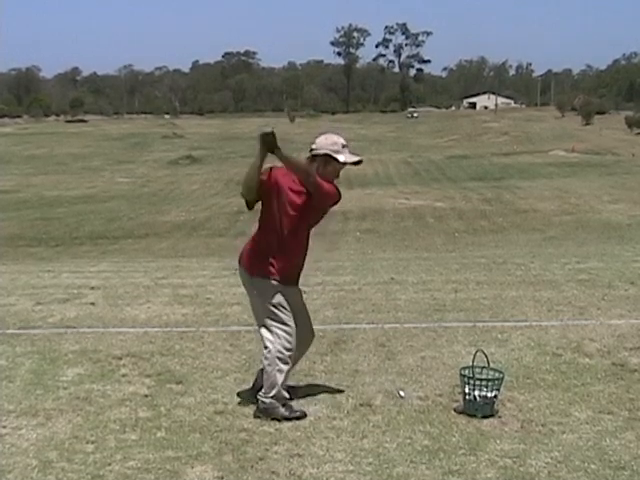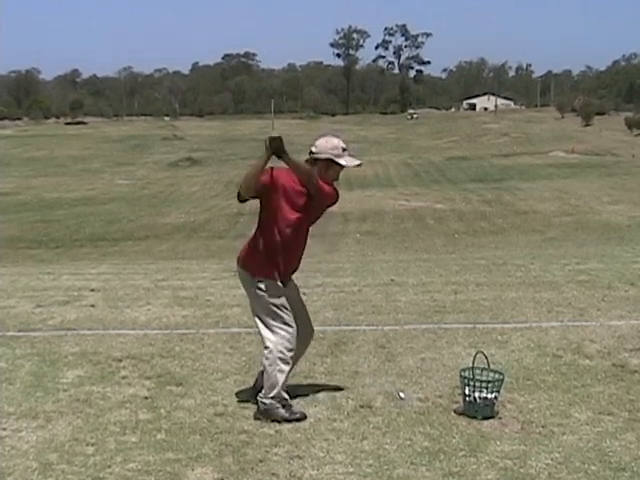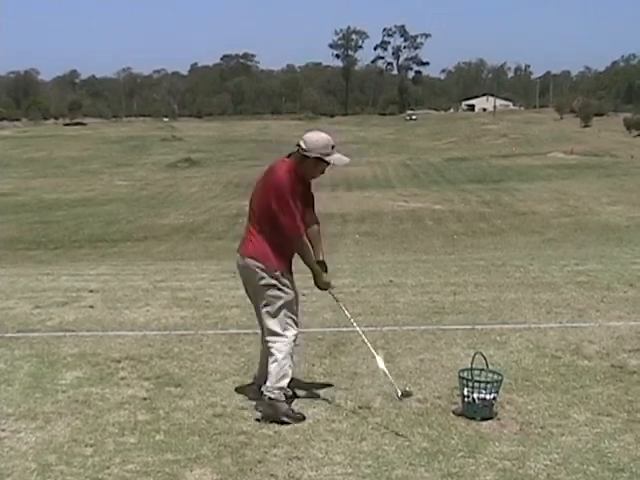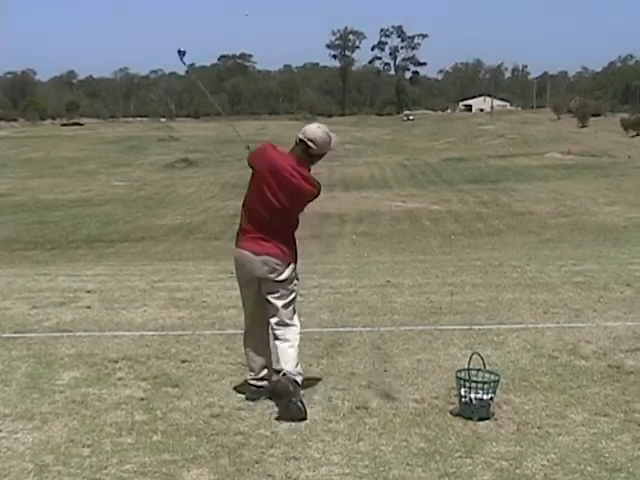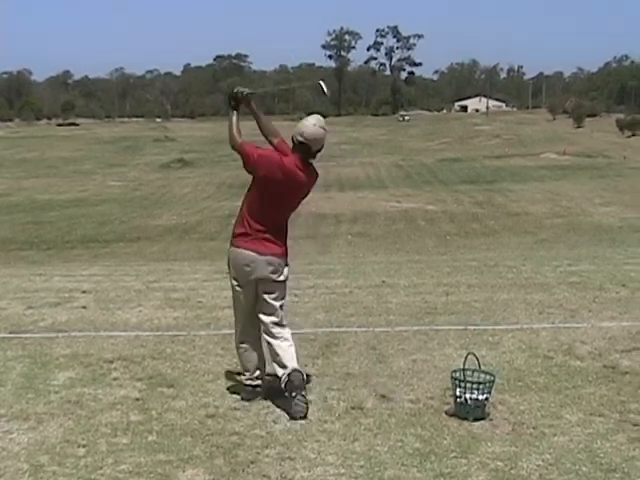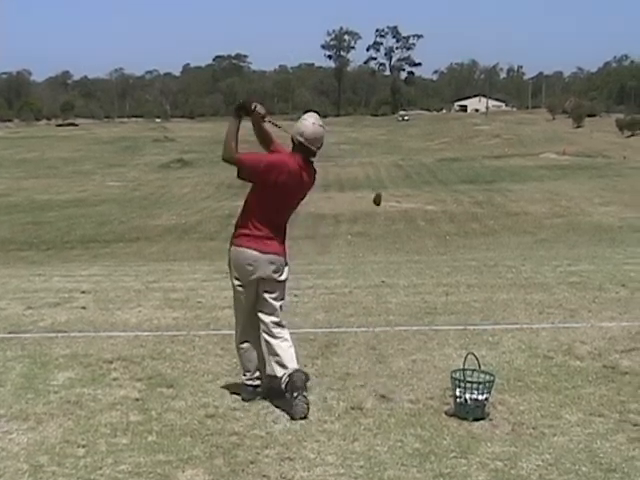
dt=0.2s
person 1, frame 1
left shoulder: (330, 193)
right shoulder: (276, 177)
left elbow: (307, 178)
right elbow: (247, 194)
left wrist: (277, 151)
right wrist: (262, 155)
left hip: (287, 276)
right hip: (260, 270)
left knee: (303, 334)
right knee: (282, 336)
left ankle: (264, 383)
right ankle: (269, 401)
person 1, frame 2
left shoulder: (329, 193)
right shoulder: (276, 176)
left elbow: (310, 184)
right elbow: (244, 192)
left wrist: (285, 157)
right wrist: (267, 157)
left hip: (281, 273)
right hip: (259, 271)
left knee: (303, 332)
right knee: (281, 335)
left ankle: (266, 383)
right ankle: (270, 402)
person 1, frame 3
left shoulder: (297, 176)
right shoulder: (283, 178)
left elbow: (311, 223)
right elbow: (295, 235)
left wrist: (320, 260)
right wrist: (315, 271)
left hip: (250, 258)
right hip: (269, 264)
left knee: (272, 324)
right knee: (282, 331)
left ankle: (265, 382)
right ankle: (273, 399)
person 1, frame 4
left shoulder: (268, 156)
right shoulder: (310, 186)
left hip: (245, 253)
right hip: (278, 260)
left knee: (254, 323)
right knee: (284, 325)
left ankle: (257, 382)
right ankle: (287, 380)
person 1, frame 5
left shoulder: (273, 163)
right shoulder: (310, 176)
left elbow: (235, 142)
right elbow: (275, 138)
left wrist: (236, 109)
right wrist: (251, 106)
left hip: (242, 251)
right hip: (274, 257)
left knee: (246, 323)
right knee: (274, 322)
left ankle: (252, 380)
right ankle: (289, 376)
person 1, frame 6
left shoulder: (280, 165)
right shoulder: (308, 174)
left elbow: (229, 155)
right elbow: (269, 144)
left wrist: (237, 118)
right wrist: (256, 120)
left hip: (244, 251)
right hip: (274, 255)
left knee: (246, 323)
right knee: (273, 323)
left ankle: (252, 381)
right ankle: (290, 377)
